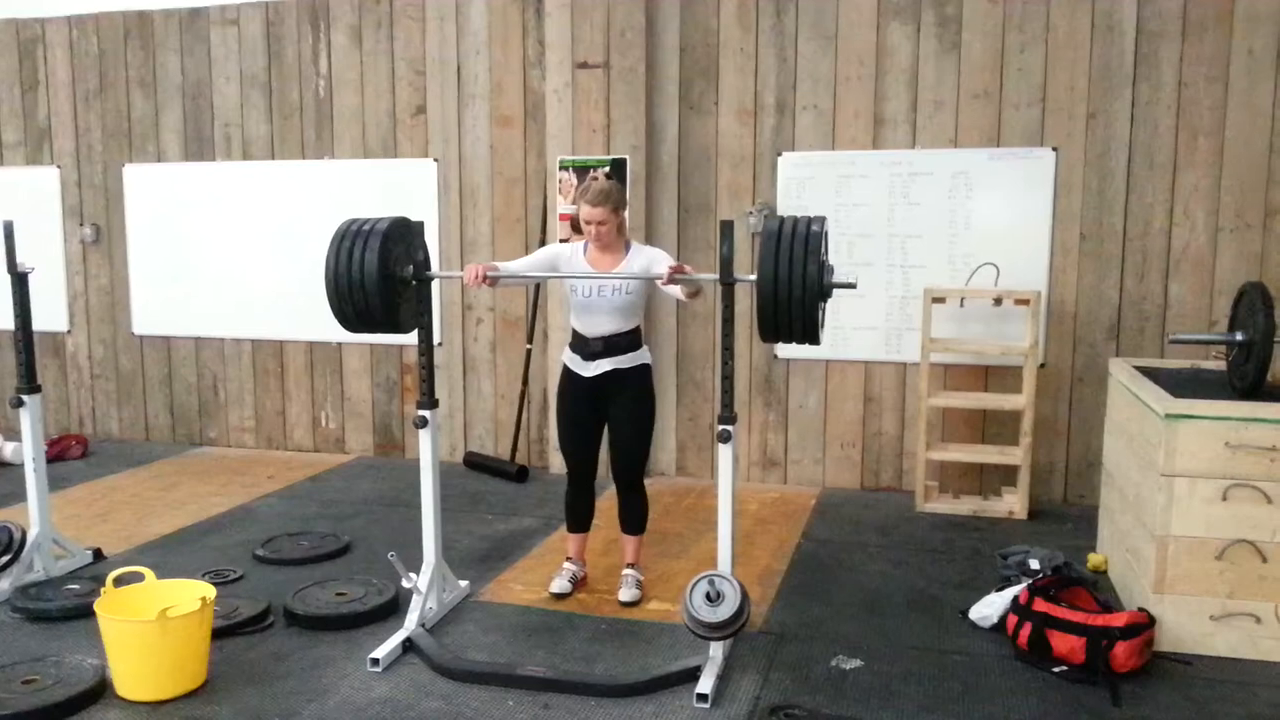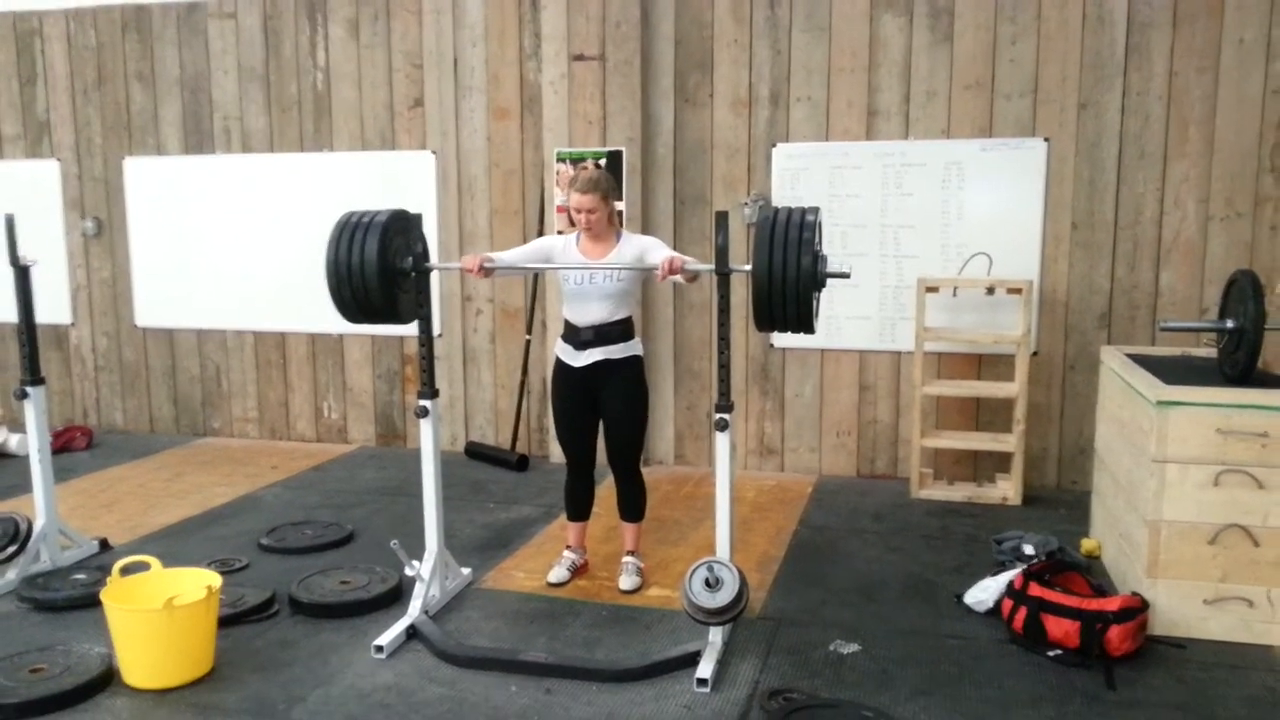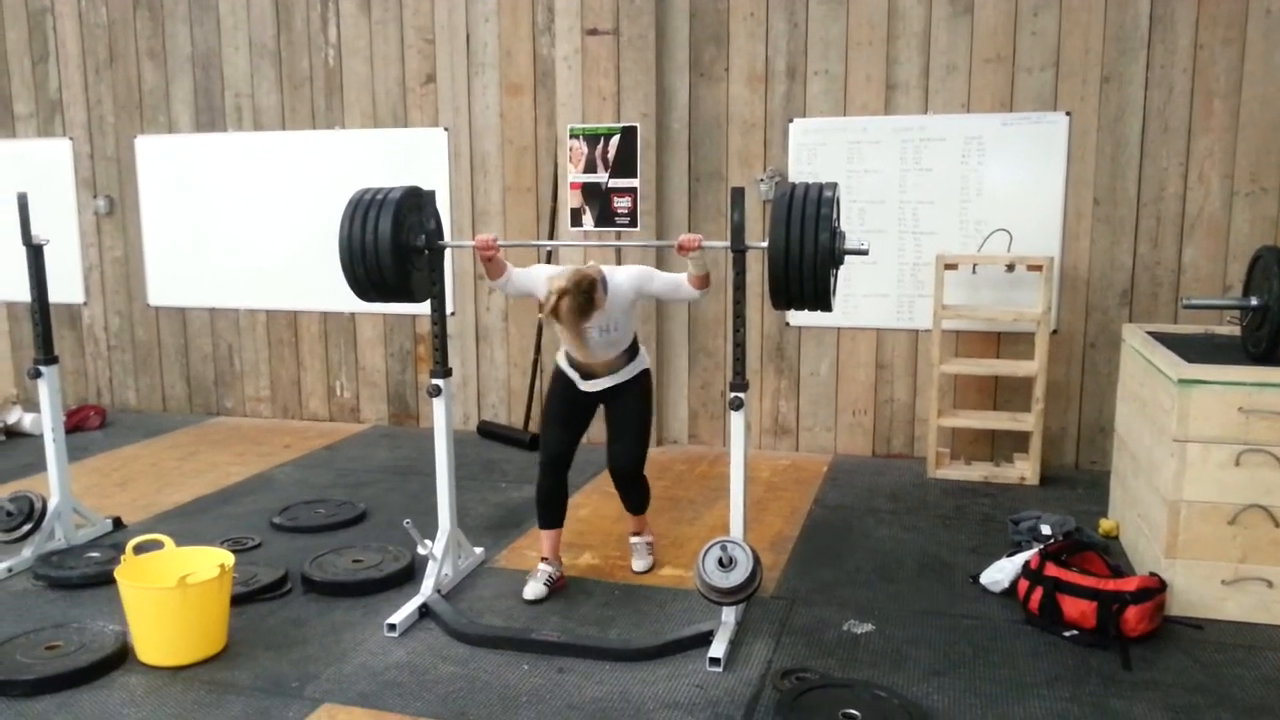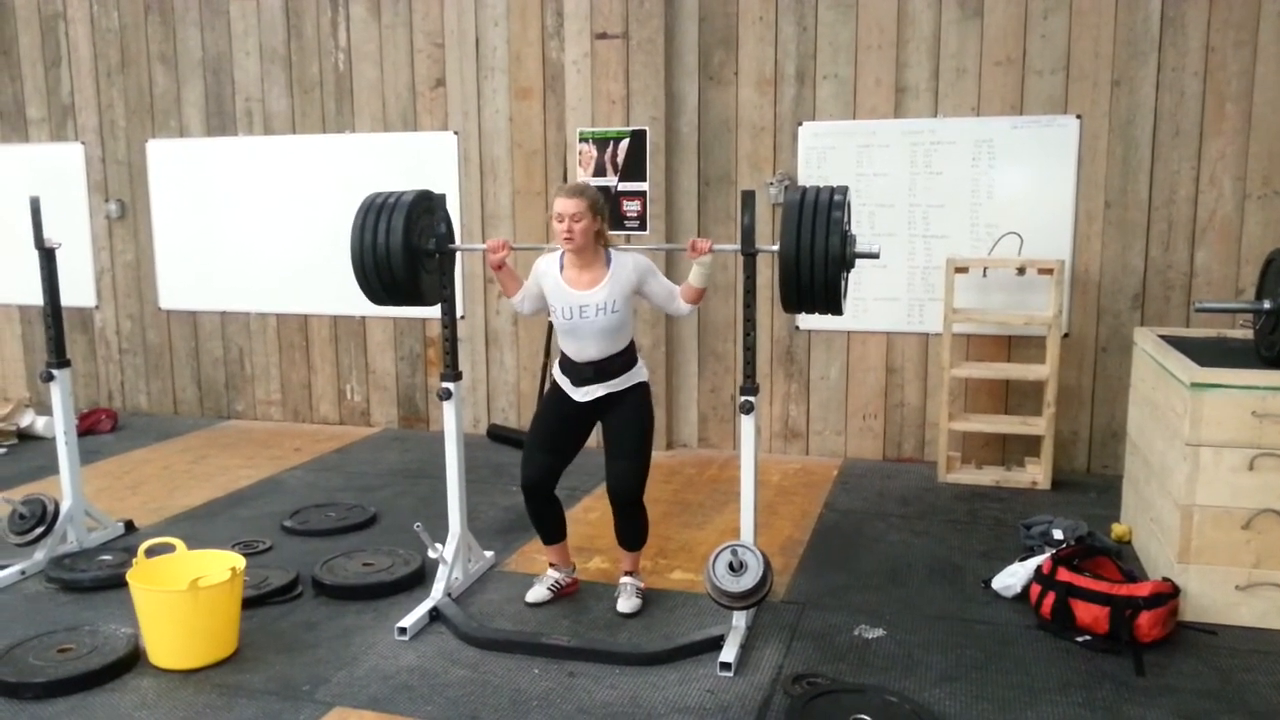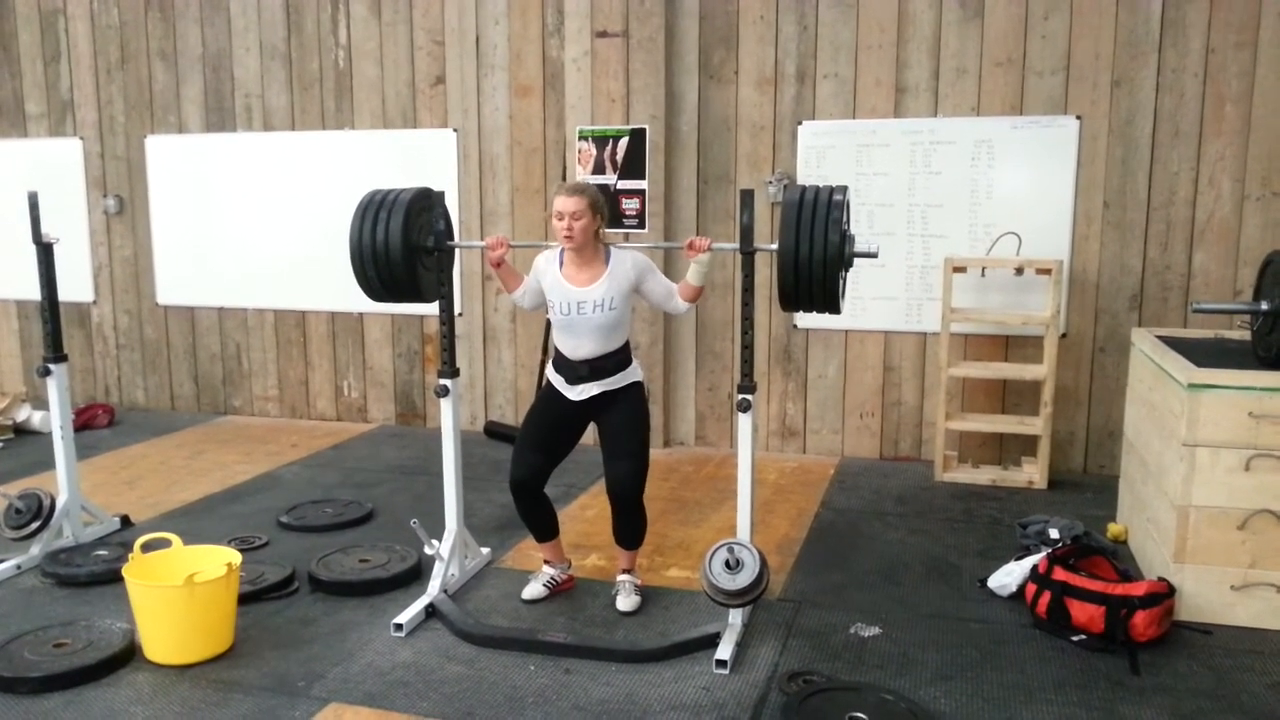
dt=1s
person 1, frame 1
left shoulder: (646, 257)
right shoulder: (564, 254)
left elbow: (688, 291)
right elbow: (512, 270)
left wrist: (685, 278)
right wrist: (484, 270)
left hip: (628, 375)
right hip: (578, 372)
left knee: (628, 476)
right knee: (578, 474)
left ankle: (631, 569)
right ankle: (573, 563)
person 1, frame 2
left shoulder: (637, 246)
right shoulder: (556, 246)
left elbow: (685, 271)
right elbow: (504, 261)
left wrist: (680, 266)
right wrist: (480, 262)
left hip: (619, 364)
right hip: (570, 363)
left knee: (625, 464)
right knee: (577, 464)
left ankle: (631, 557)
right ankle: (574, 551)
person 1, frame 3
left shoulder: (628, 281)
right shoulder: (546, 281)
left elbow: (695, 289)
right elbow: (506, 280)
left wrist: (695, 259)
right wrist: (490, 259)
left hip: (627, 379)
right hip: (572, 378)
left knee: (625, 465)
right knee: (551, 462)
left ankle: (640, 534)
right ankle: (549, 564)
person 1, frame 4
left shoulder: (631, 267)
right shoulder: (546, 268)
left elbow: (681, 304)
right elbow: (525, 304)
left wrist: (700, 267)
right wrist: (500, 269)
left hip: (624, 389)
right hip: (569, 386)
left knee: (625, 491)
right knee: (534, 480)
left ankle: (630, 578)
right ankle: (560, 571)
person 1, frame 5
left shoulder: (629, 264)
right shoulder: (545, 263)
left elbow: (679, 302)
right elbow: (526, 298)
left wrist: (698, 265)
right wrist: (499, 263)
left hip: (618, 388)
right hip: (562, 385)
left knee: (624, 490)
right knee: (522, 479)
left ankle: (626, 576)
right ankle: (555, 567)
